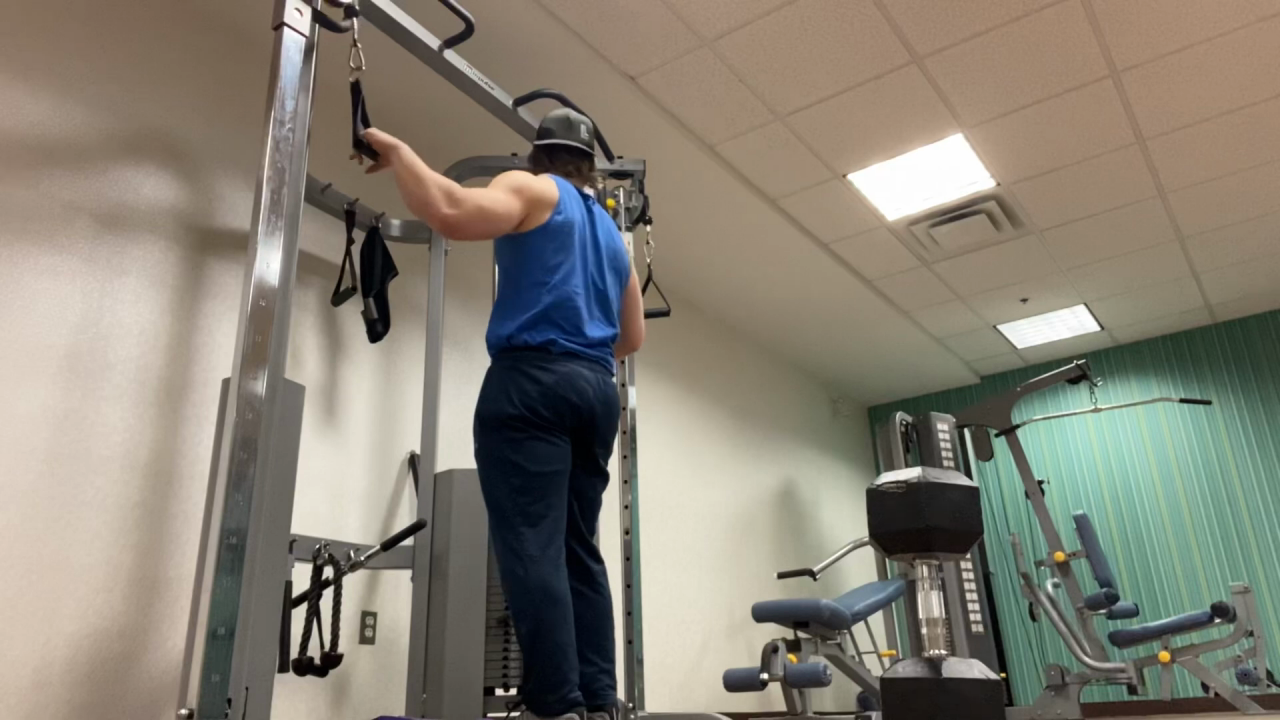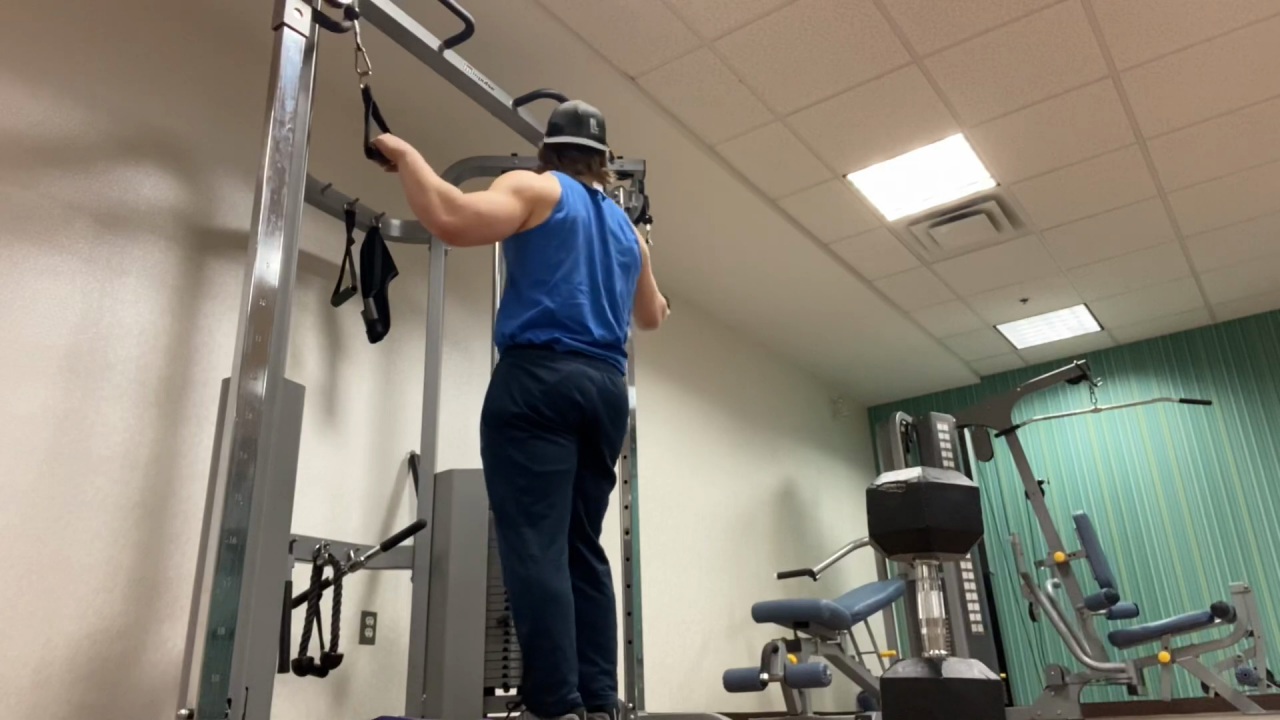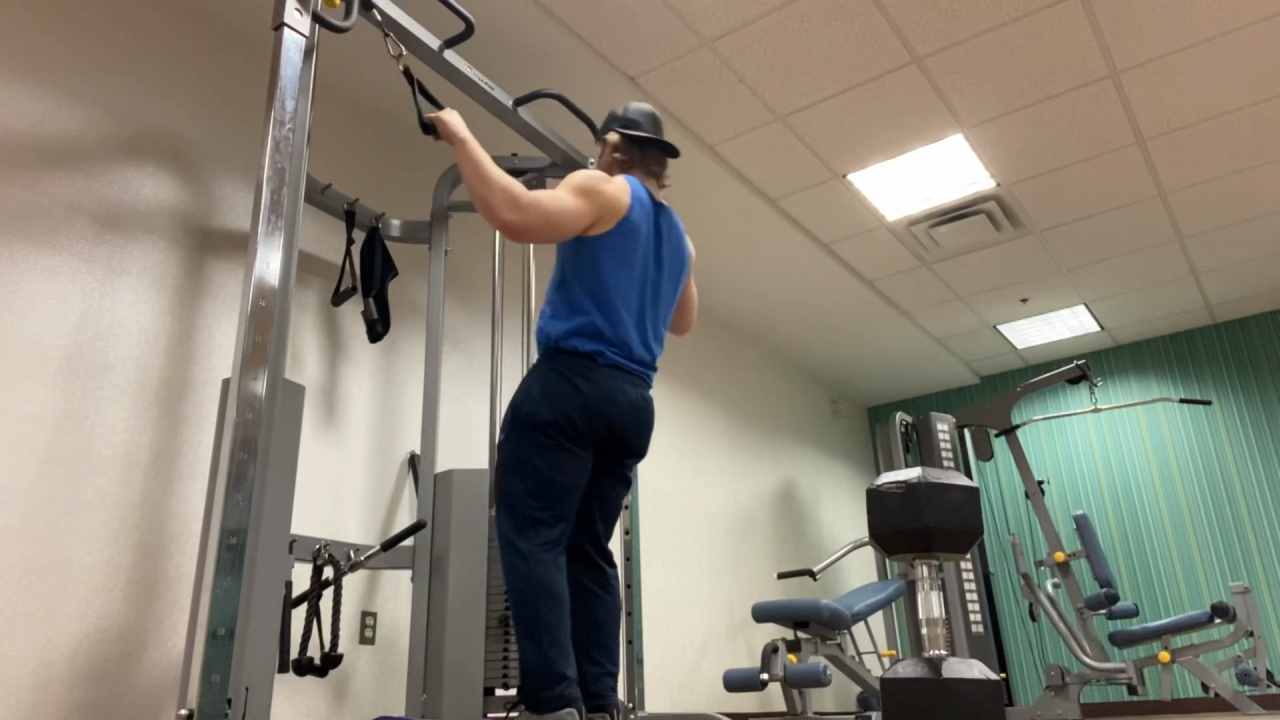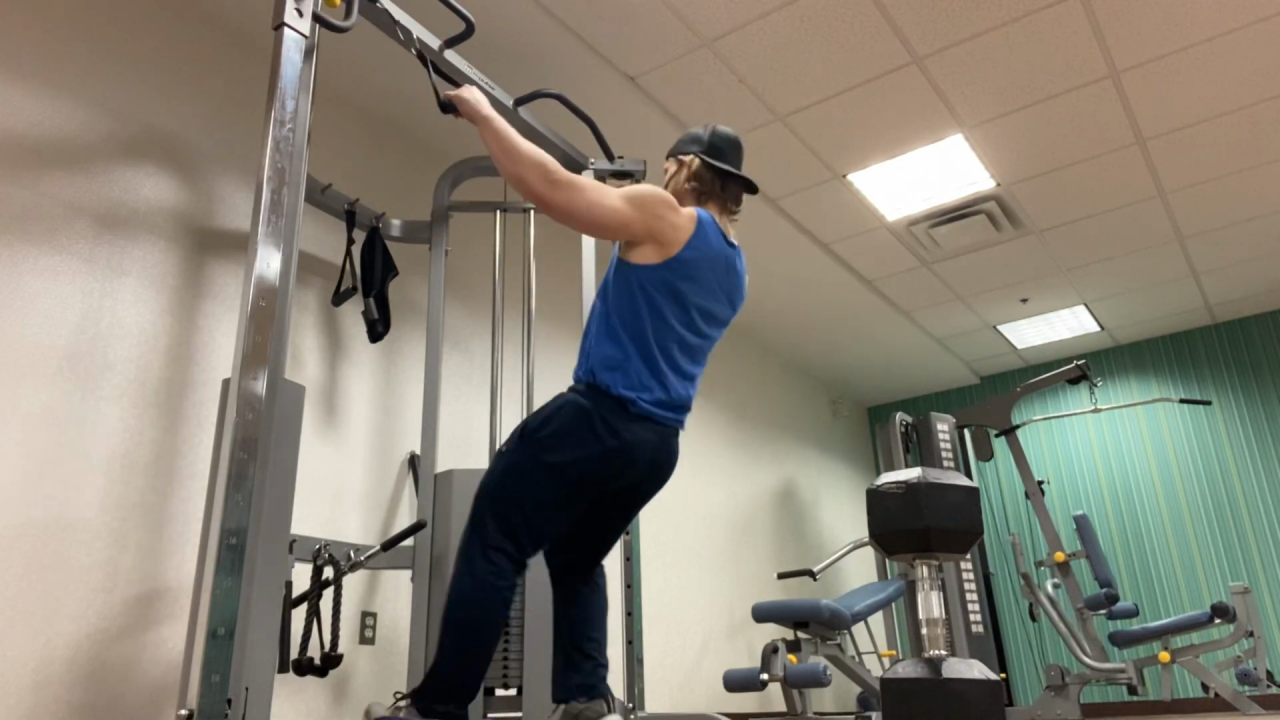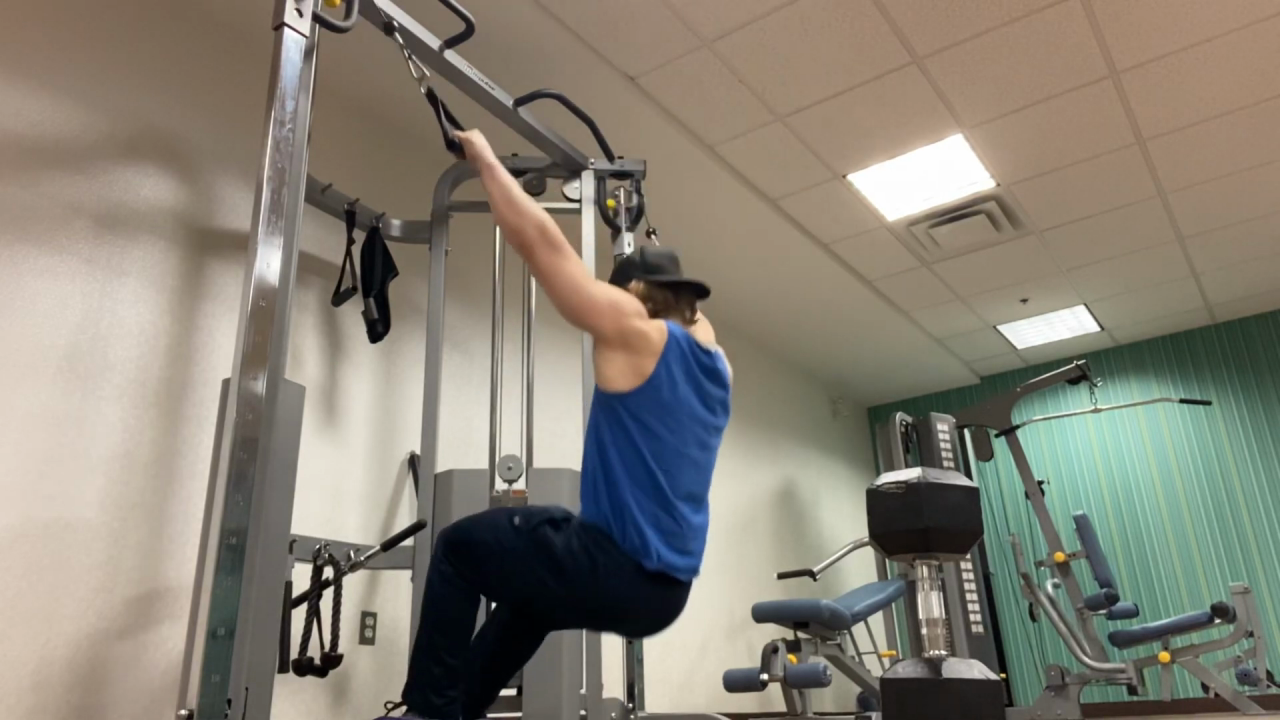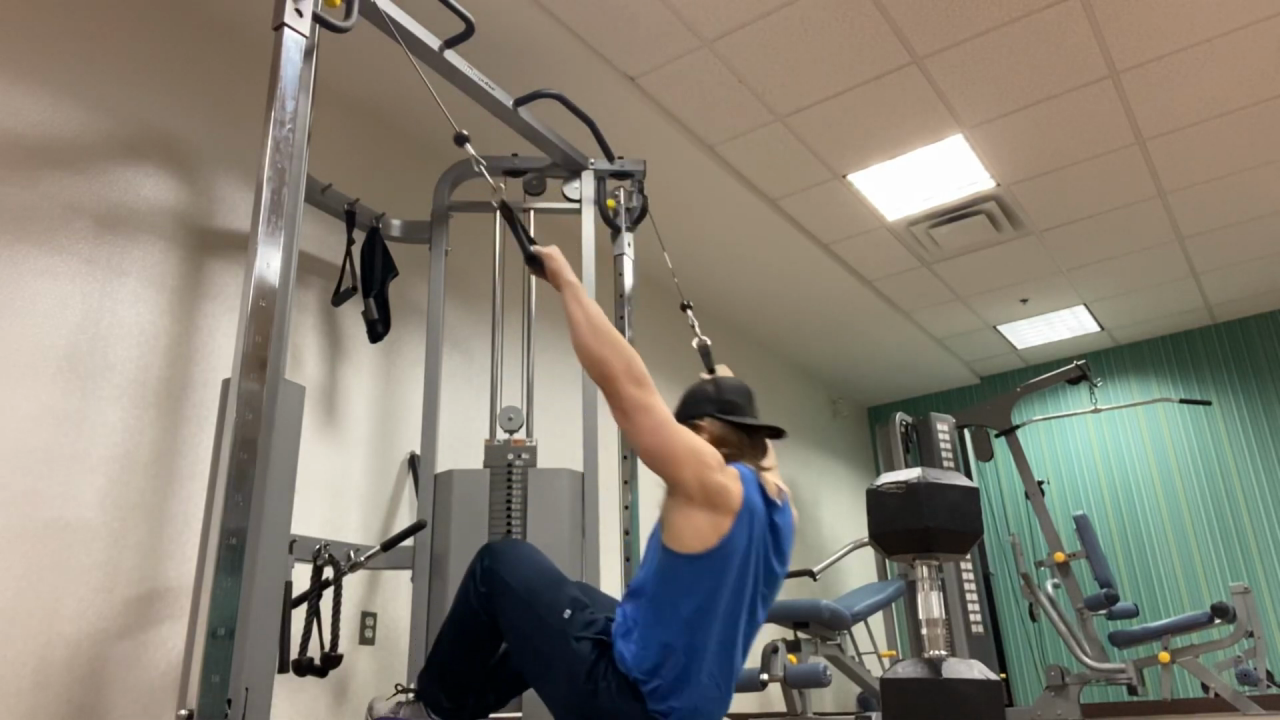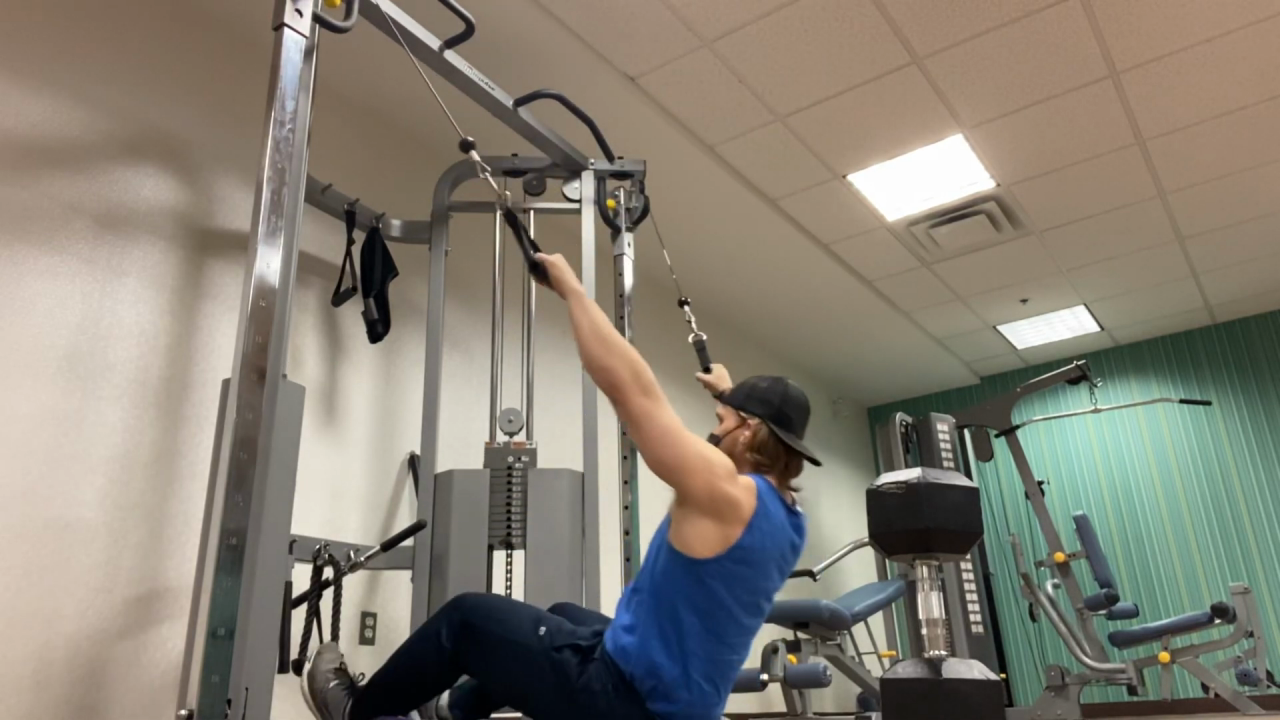
dt=0.5s
person 1, frame 1
left shoulder: (530, 189)
right shoulder: (611, 231)
left elbow: (452, 211)
right elbow: (632, 337)
left wrist: (395, 149)
left hip: (531, 383)
right hip: (596, 391)
left knee: (531, 547)
right knee: (577, 550)
person 1, frame 2
left shoulder: (535, 188)
right shoulder: (626, 228)
left elbow: (452, 219)
right elbow: (653, 316)
left wrist: (405, 155)
right wrist: (654, 294)
left hip: (539, 380)
right hip: (606, 391)
left knee: (535, 547)
right knee: (580, 550)
person 1, frame 3
left shoulder: (601, 190)
right shoulder: (678, 235)
left elbow: (515, 215)
right elbow: (683, 320)
left wrist: (461, 137)
left hip: (571, 386)
right hip: (632, 401)
left knee: (531, 539)
right knee: (588, 551)
person 1, frame 4
left shoulder: (664, 218)
right shoulder: (735, 266)
left elbow: (547, 186)
left wrist: (482, 112)
left hip: (599, 420)
right hip: (656, 447)
left knee: (490, 549)
right knee: (574, 555)
person 1, frame 5
left shoulder: (634, 334)
right shoulder: (716, 366)
left elbow: (541, 243)
left wrist: (485, 159)
right wrist: (671, 281)
left hip: (610, 565)
right hip: (661, 591)
left knee: (460, 550)
right knee: (534, 584)
person 1, frame 6
left shoulder: (716, 484)
right shoulder: (774, 497)
left elbow: (623, 381)
right elbow: (747, 432)
left wrist: (565, 279)
right wrist: (724, 384)
left knee: (502, 563)
right knee: (572, 599)
person 1, frame 7
left shoulder: (725, 493)
right shoulder: (785, 515)
left elbow: (628, 387)
right elbow: (755, 435)
left wrist: (572, 288)
right wrist: (726, 389)
left knee: (470, 617)
right knee: (567, 617)
